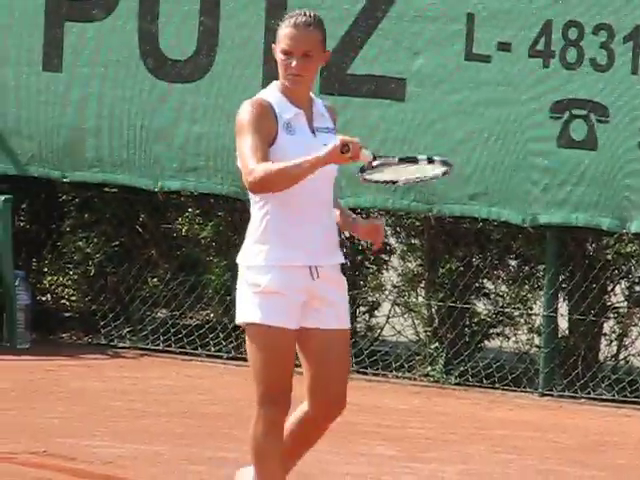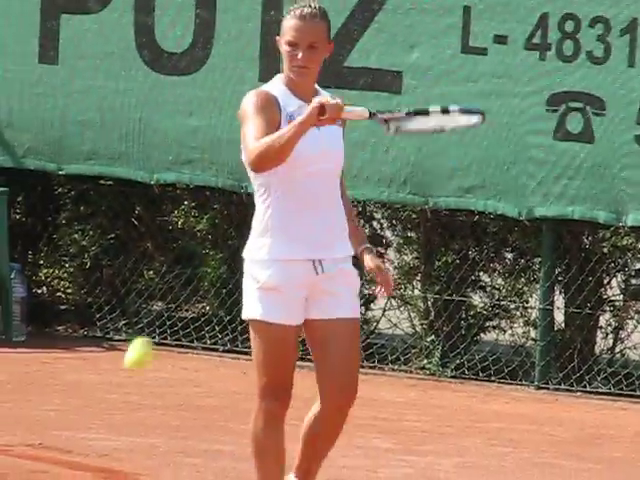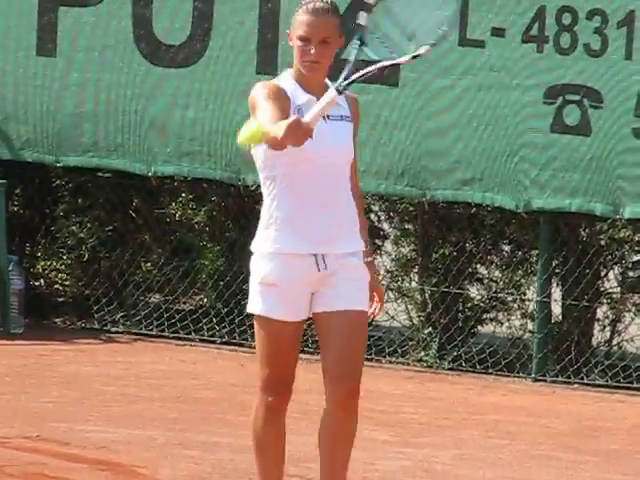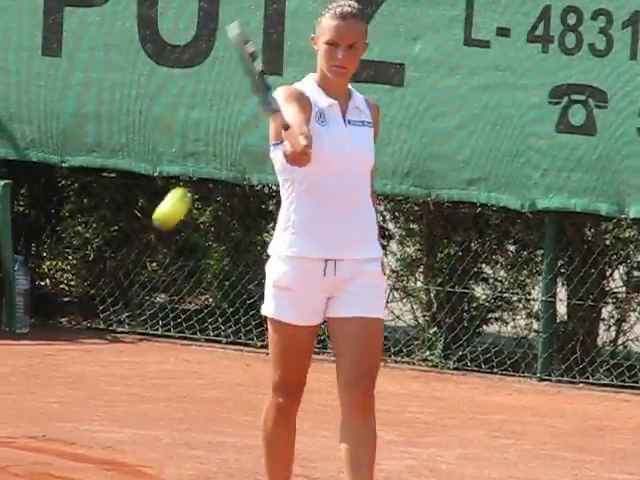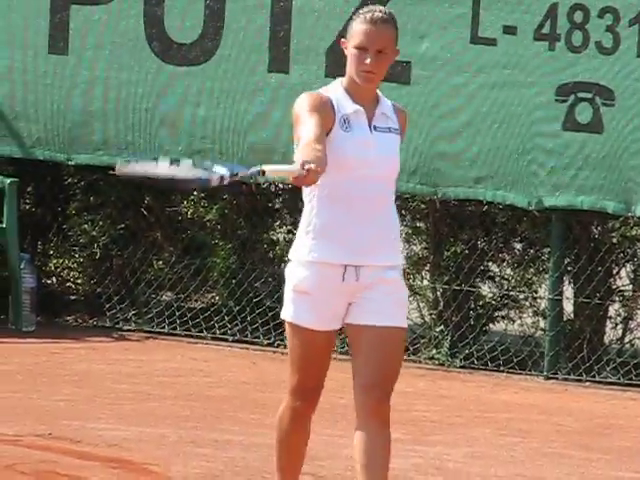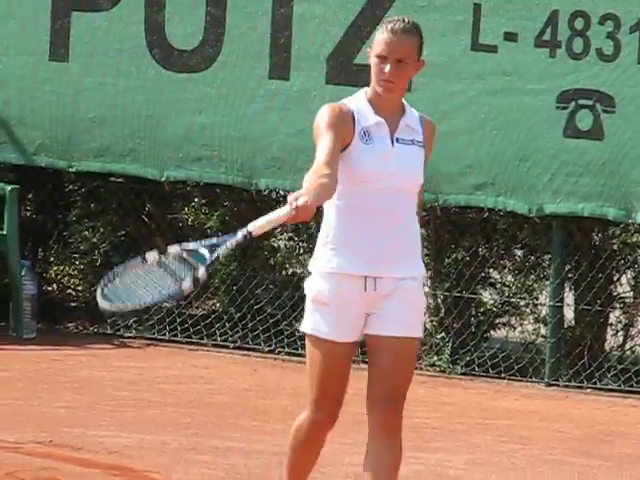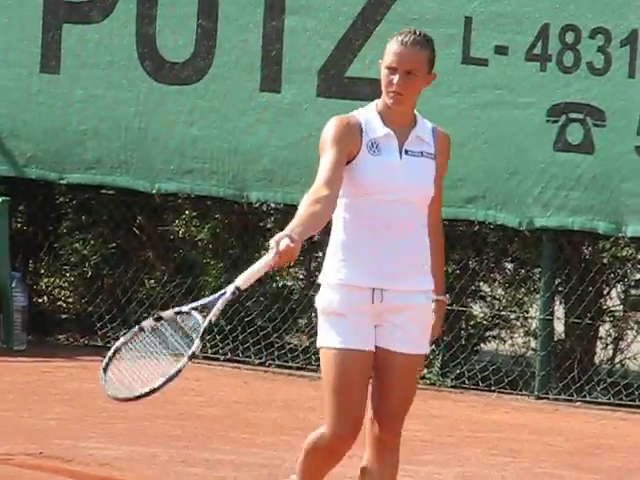
dt=0.1s
person 1, frame 1
left shoulder: (327, 115)
right shoulder: (258, 110)
right elbow: (257, 178)
left wrist: (356, 226)
right wrist: (323, 157)
left hip: (325, 273)
right hip: (271, 271)
left knee: (330, 402)
right knee: (273, 405)
person 1, frame 2
left shoulder: (332, 108)
right shoulder: (261, 101)
right elbow: (258, 159)
left wrist: (365, 250)
right wrist: (305, 122)
left hip: (334, 266)
right hip: (276, 264)
left knee: (340, 396)
right knee: (274, 399)
person 1, frame 3
left shoulder: (348, 105)
right shoulder: (269, 94)
right elbow: (270, 134)
left wrist: (368, 258)
right wrist: (288, 130)
left hip: (344, 260)
right hip: (283, 257)
left knee: (343, 394)
right knee: (275, 393)
person 1, frame 4
left shoulder: (369, 111)
right shoulder: (291, 98)
right elbow: (298, 149)
left wrist: (377, 261)
right wrist: (296, 143)
left hip: (359, 266)
right hip: (298, 262)
left knee: (359, 399)
right knee: (287, 395)
person 1, frame 5
left shoulder: (397, 118)
right shoulder: (315, 104)
right elbow: (312, 154)
right wrist: (308, 165)
left hip: (383, 273)
right hip: (319, 267)
left knee: (374, 405)
right knee: (302, 398)
person 1, frame 6
left shoulder: (423, 129)
right shoulder: (337, 116)
right elbow: (323, 173)
left wrist: (411, 274)
right wrist: (308, 196)
left hip: (401, 285)
right hip: (339, 279)
left knee: (386, 415)
right knee: (322, 413)
person 1, frame 7
left shoulder: (437, 142)
right shoulder: (346, 129)
right elbow: (321, 197)
left wrist: (439, 295)
right wrist: (289, 240)
left hip: (410, 299)
right hip: (348, 293)
left knee: (387, 429)
right knee: (343, 428)
